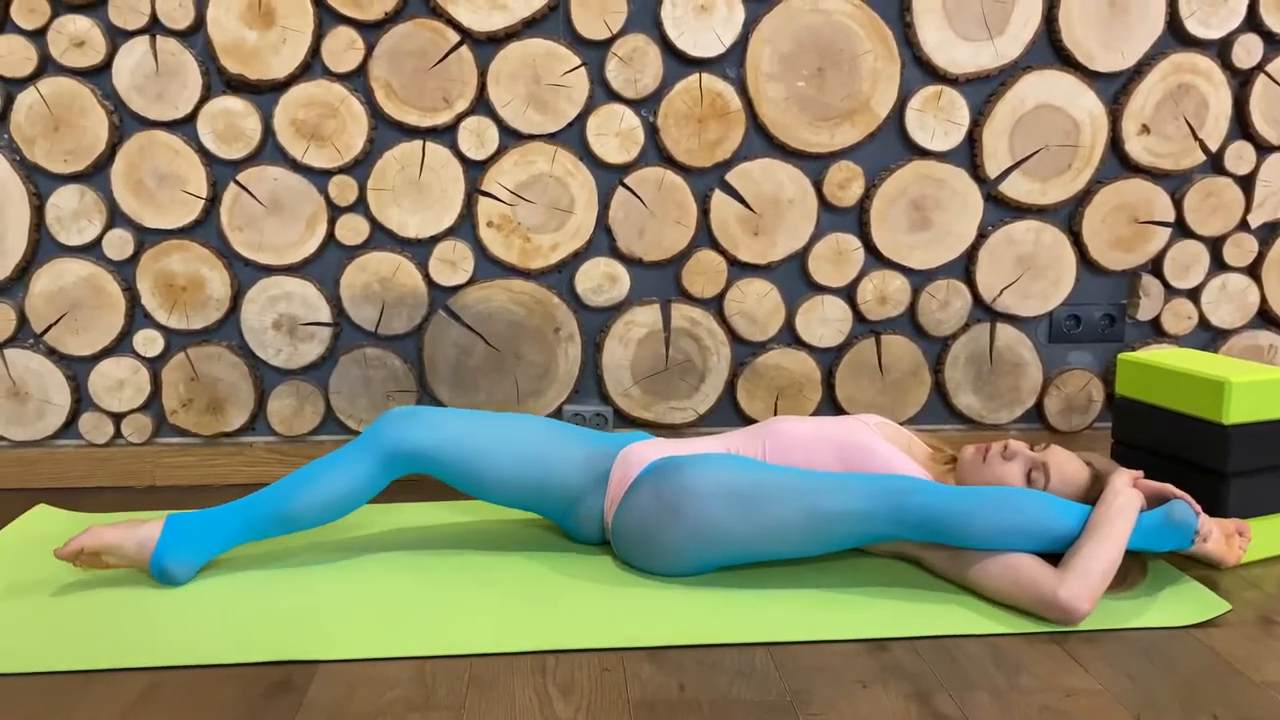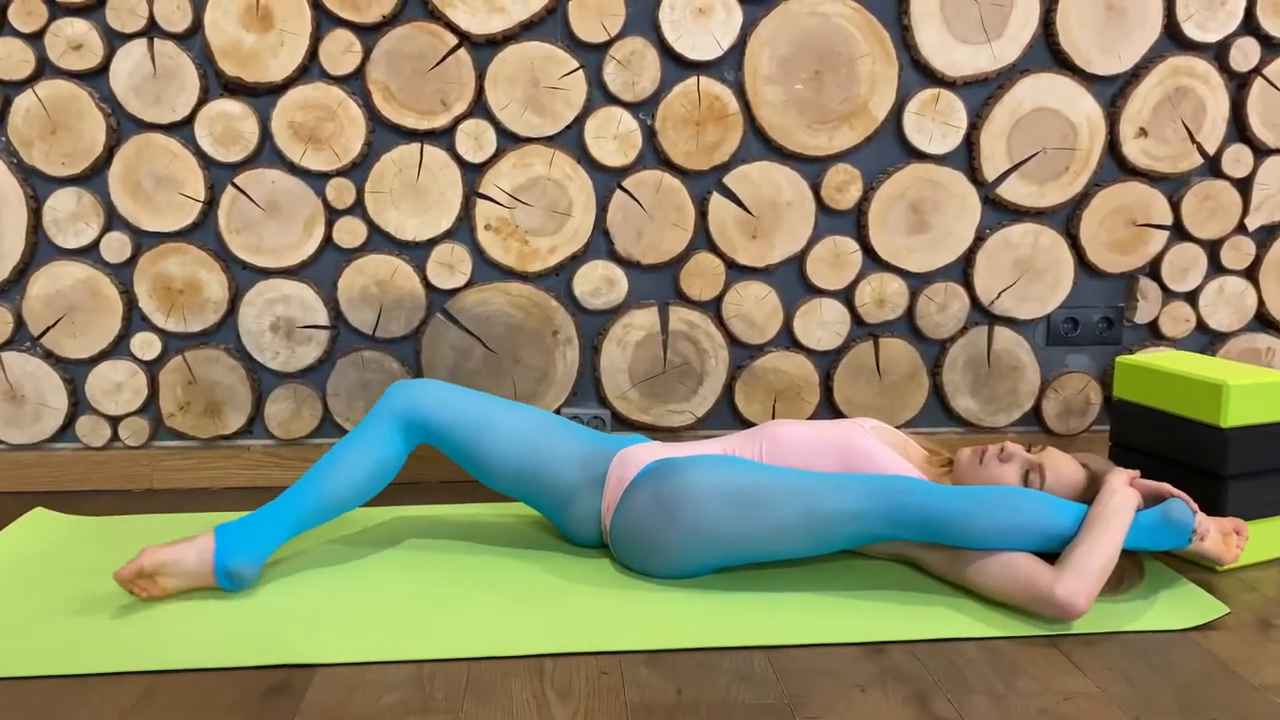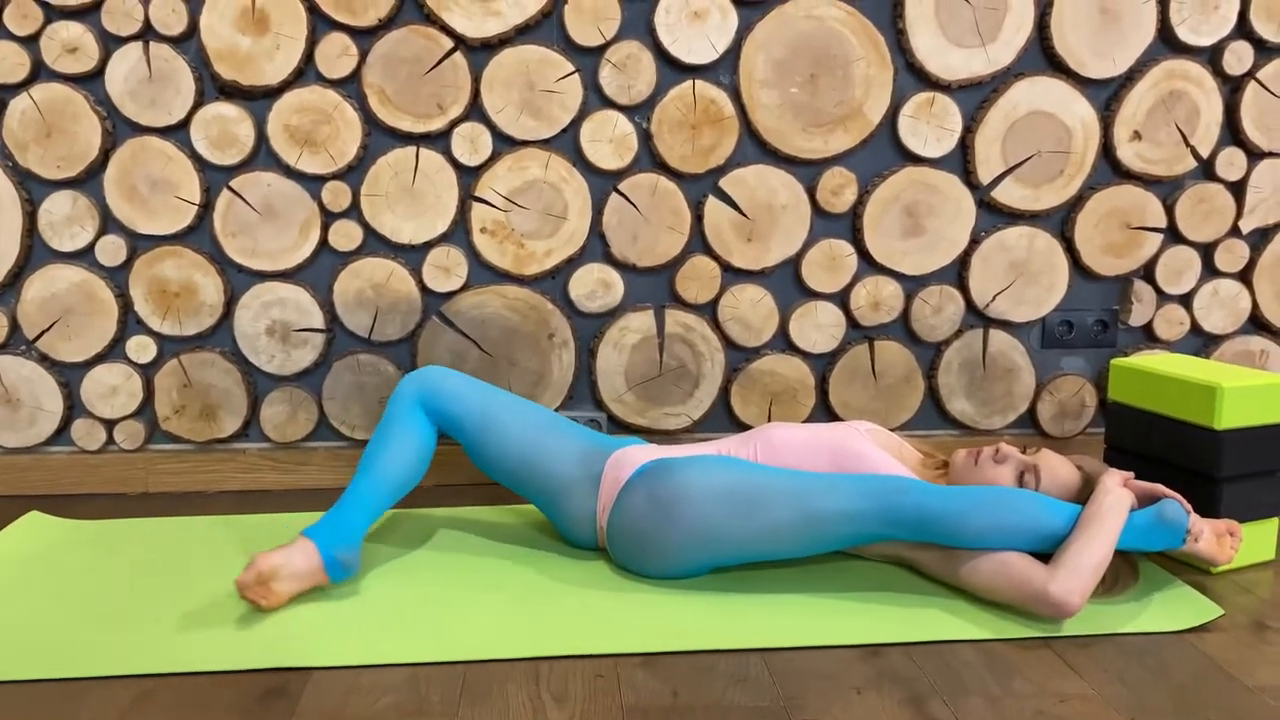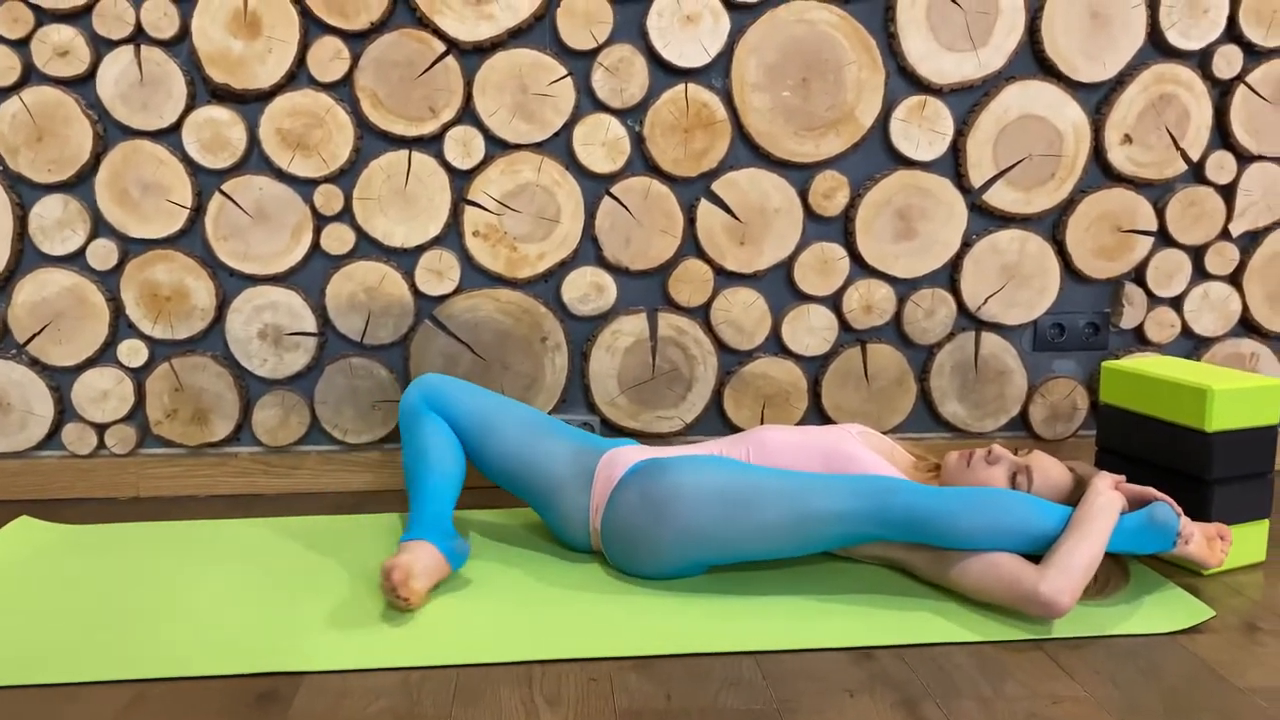
dt=0.2s
person 1, frame 1
left shoulder: (945, 515)
right shoulder: (908, 444)
left elbow: (1067, 595)
left wrist: (1124, 512)
left hip: (668, 511)
right hip: (625, 466)
right knee: (398, 432)
right ankle: (188, 538)
person 1, frame 2
left shoulder: (950, 523)
right shoulder: (903, 447)
left elbow: (1064, 591)
left wrist: (1119, 504)
left hip: (667, 513)
right hip: (623, 467)
right knee: (413, 402)
right ankle: (243, 545)
person 1, frame 3
left shoulder: (933, 521)
right shoulder: (898, 451)
left elbow: (1055, 590)
left wrist: (1112, 505)
left hip: (657, 512)
right hip: (617, 469)
right knee: (430, 386)
right ankle: (334, 542)
person 1, frame 4
left shoulder: (930, 525)
right shoulder: (891, 457)
left elbow: (1048, 592)
left wrist: (1105, 505)
right hip: (608, 473)
right knee: (430, 393)
right ankle: (431, 541)
